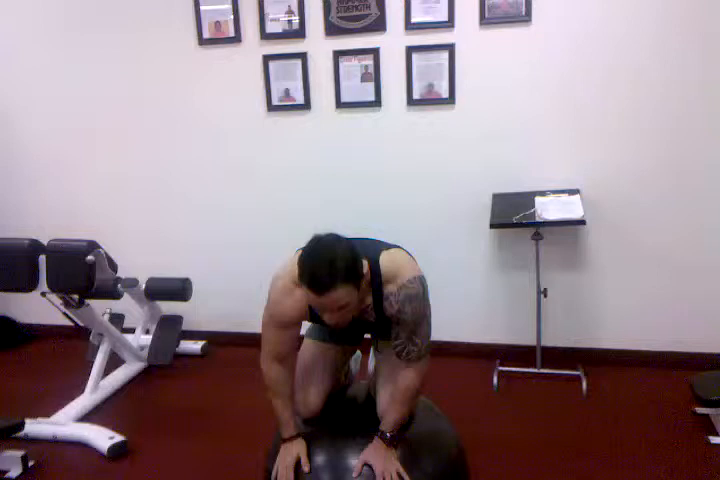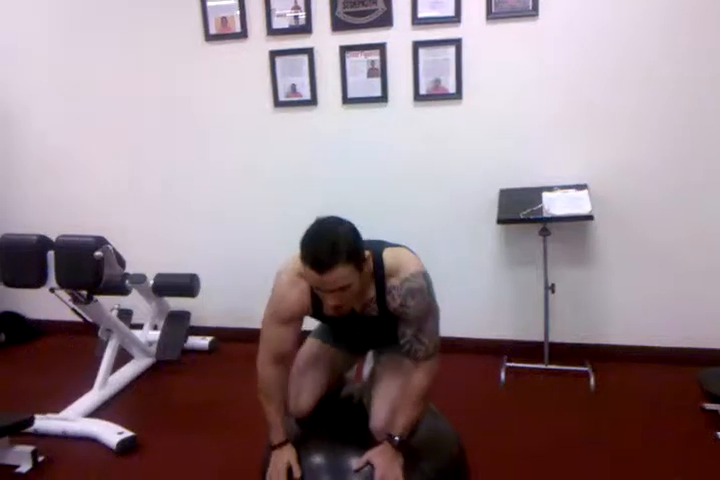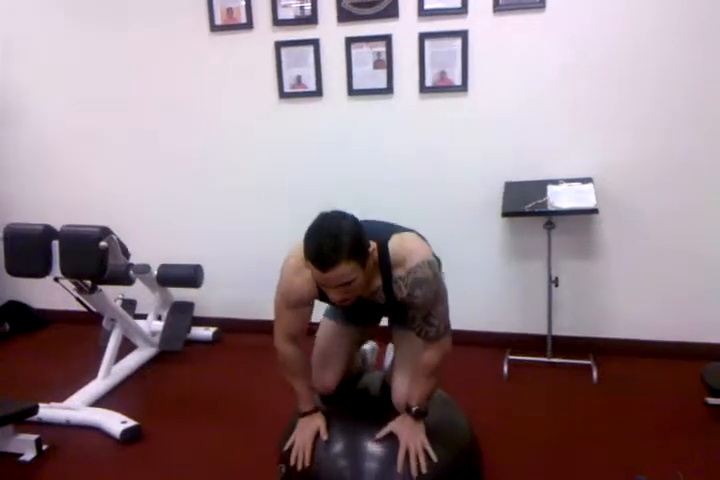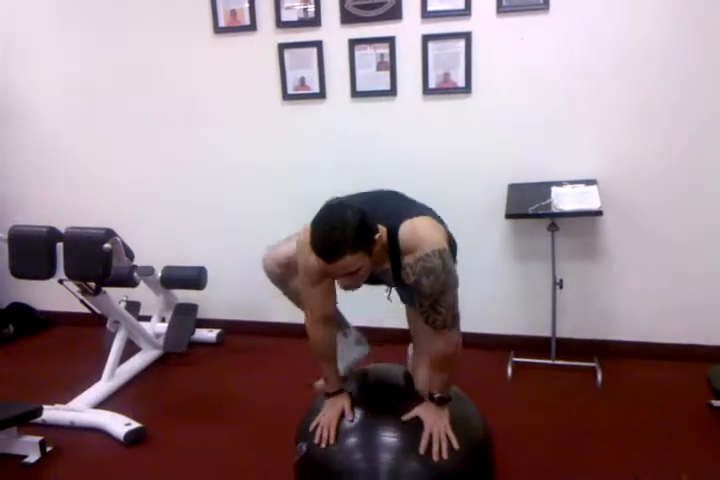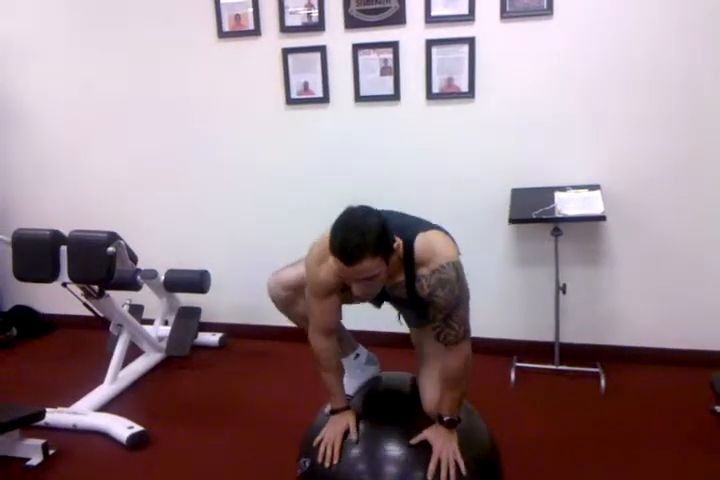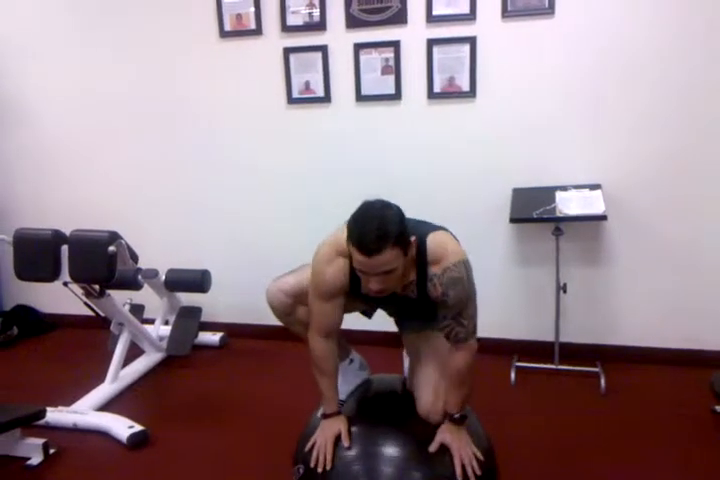
dt=0.5s
person 1, frame 1
left shoulder: (403, 284)
right shoulder: (287, 289)
left elbow: (412, 367)
right elbow: (274, 362)
left wrist: (385, 441)
right wrist: (290, 437)
left hip: (390, 316)
left knee: (390, 412)
right knee: (306, 408)
left ankle: (378, 377)
right ankle: (341, 377)
person 1, frame 2
left shoulder: (406, 281)
right shoulder: (292, 283)
left elbow: (424, 367)
right elbow: (271, 363)
left wrist: (393, 445)
right wrist: (279, 444)
left hip: (397, 333)
right hip: (340, 329)
left knee: (383, 428)
right knee: (298, 407)
left ankle: (378, 381)
right ankle: (337, 383)
person 1, frame 3
left shoulder: (413, 266)
right shoulder: (297, 269)
left elbow: (437, 343)
right elbow: (288, 342)
left wrist: (414, 415)
right wrist: (308, 411)
left hip: (408, 300)
right hip: (354, 301)
left knee: (404, 401)
right knee: (323, 386)
left ankle: (398, 367)
right ankle: (360, 363)
person 1, frame 4
left shoulder: (425, 252)
right shoulder: (312, 246)
left elbow: (446, 335)
right elbow: (319, 322)
left wrist: (437, 402)
right wrist: (334, 392)
left hip: (413, 258)
right hip: (360, 251)
left knee: (426, 383)
right knee: (274, 262)
left ankle: (416, 361)
right ankle: (349, 341)
person 1, frame 5
left shoulder: (437, 264)
right shoulder: (323, 258)
left elbow: (456, 350)
right elbow: (322, 334)
left wrist: (447, 422)
right wrist: (339, 409)
left hip: (422, 299)
right hip: (375, 276)
left knee: (435, 407)
right knee: (280, 287)
right ankle: (357, 361)
person 1, frame 6
left shoulder: (447, 264)
right shoulder: (332, 257)
left elbow: (463, 346)
right elbow: (322, 336)
left wrist: (454, 421)
right wrist: (331, 413)
left hip: (424, 308)
right hip: (356, 294)
left knee: (433, 413)
right knee: (279, 295)
left ankle: (416, 371)
right ankle: (349, 365)
